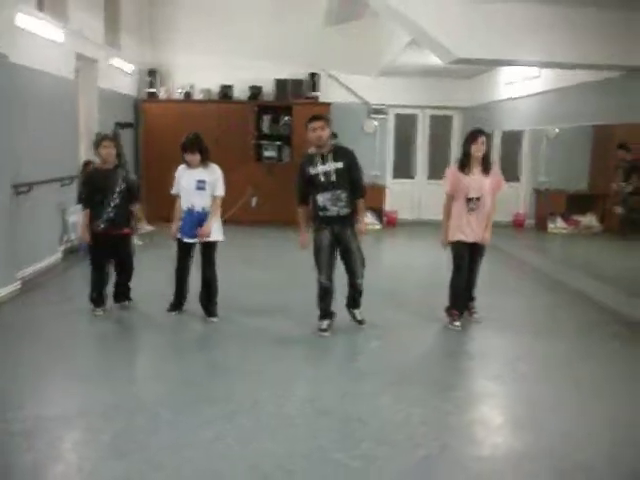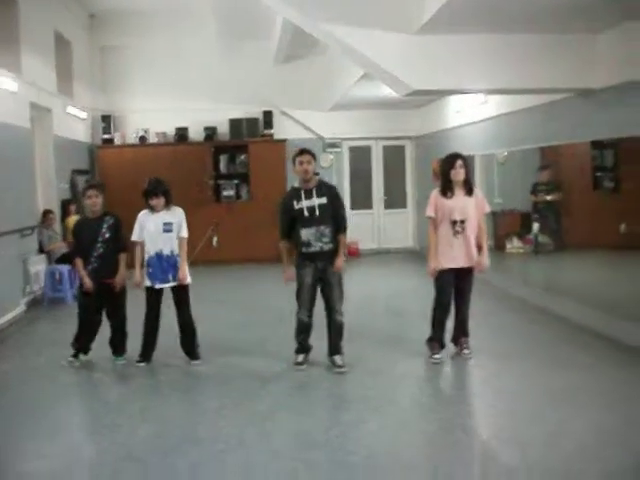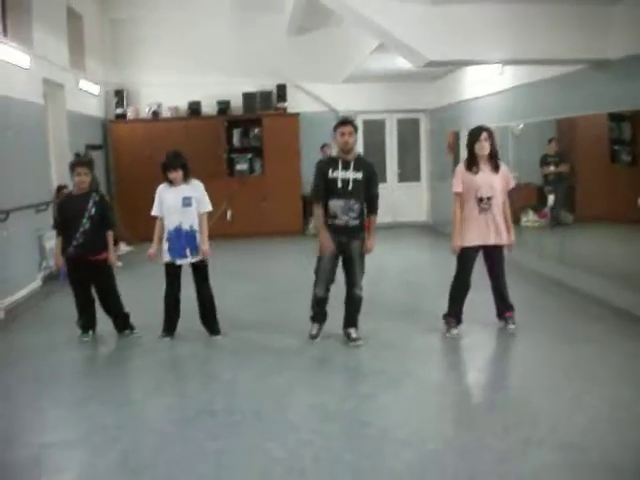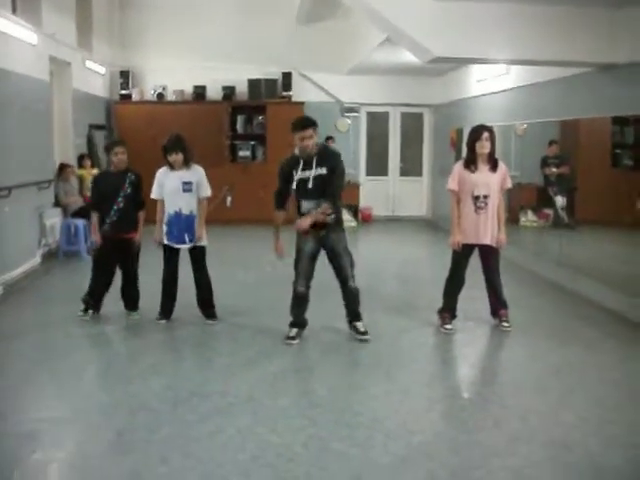
dt=1s
person 1, frame 1
left shoulder: (345, 155)
right shoulder: (306, 163)
left elbow: (359, 189)
right elbow: (302, 200)
left wrist: (361, 219)
right wrist: (302, 230)
left hip: (347, 224)
right hip: (322, 226)
left knee: (357, 271)
right knee: (324, 275)
left ankle: (354, 306)
right ankle: (325, 316)
person 1, frame 2
left shoulder: (330, 192)
right shoulder: (290, 198)
left elbow: (341, 226)
right elbow: (285, 235)
left wrist: (341, 255)
right wrist: (287, 266)
left hip: (330, 261)
right hip: (305, 262)
left knee: (335, 310)
right knee: (304, 310)
left ankle: (335, 353)
right ankle: (302, 350)
person 1, frame 3
left shoulder: (366, 168)
right shoulder: (324, 166)
left elbow: (372, 205)
right elbow: (317, 200)
left wrist: (370, 236)
right wrist: (322, 231)
left hip: (355, 236)
right hip: (331, 234)
left knee: (355, 285)
right knee: (322, 282)
left ankle: (351, 326)
right ankle: (318, 320)
person 1, frame 4
left shoulder: (331, 158)
right shoulder: (289, 165)
left elbow: (334, 196)
right elbow: (280, 203)
left wrist: (311, 218)
right wrist: (277, 237)
left hip: (333, 228)
right hip: (306, 231)
left knee: (347, 276)
right knee: (301, 281)
left ankle: (355, 321)
right ankle: (297, 324)
person 2, frame 1
left shoulder: (492, 172)
right shoulder: (455, 171)
left elbow: (492, 203)
right elbow: (448, 202)
left wrist: (488, 230)
right wrist: (445, 230)
left hip: (479, 231)
right hip: (459, 231)
left knee: (472, 271)
right knee: (460, 270)
left ankle: (468, 302)
right ankle: (454, 310)
person 2, frame 2
left shoulder: (475, 194)
right shoulder: (438, 195)
left elbow: (481, 226)
right elbow: (432, 228)
left wrist: (484, 253)
right wrist: (432, 258)
left hip: (468, 257)
right hip: (445, 258)
left knee: (463, 301)
right knee: (443, 301)
left ankle: (461, 338)
right ankle: (436, 342)
person 2, frame 3
left shoulder: (501, 169)
right shoulder: (463, 170)
left elbow: (504, 202)
right elbow: (458, 204)
left wrist: (510, 230)
right wrist: (456, 235)
left hip: (495, 234)
right hip: (469, 235)
left knee: (498, 275)
right knee: (462, 277)
left ankle: (506, 313)
right ankle: (452, 318)
person 2, frame 4
left shoulder: (499, 168)
right shoulder: (461, 168)
left elbow: (500, 201)
right elbow: (455, 202)
left wrist: (502, 230)
right wrist: (454, 232)
left hip: (490, 233)
right hip: (465, 233)
left knee: (493, 274)
right knee: (457, 274)
left ankle: (500, 311)
right ankle: (447, 313)
person 3, frame 1
left shoulder: (213, 170)
right shoulder: (181, 171)
left elbow: (217, 200)
right elbow: (178, 199)
left wrist: (208, 224)
right wrist: (175, 222)
left hip: (207, 227)
right hip: (186, 226)
left knee: (208, 269)
right knee: (181, 266)
left ankle: (210, 308)
right ankle: (178, 302)
person 3, frame 2
left shoulder: (177, 213)
right shoulder: (143, 217)
left elbow: (183, 242)
right elbow: (139, 246)
left wrist: (183, 267)
right wrist: (137, 271)
left hip: (176, 271)
right hip: (152, 273)
left knee: (184, 312)
right knee: (151, 314)
left ankle: (192, 351)
right ankle: (146, 353)
person 3, frame 3
left shoulder: (196, 187)
right shoulder: (162, 190)
left elbow: (203, 216)
right elbow: (160, 220)
left wrist: (204, 242)
right wrist: (155, 245)
left hip: (195, 246)
right hip: (172, 248)
left knee: (203, 286)
right knee: (171, 289)
left ankle: (212, 325)
right ankle: (169, 327)
person 3, frame 4
left shoulder: (197, 172)
right shoulder: (162, 174)
left elbow: (203, 202)
right elbow: (160, 204)
left wrist: (201, 228)
right wrist: (158, 229)
left hip: (193, 230)
right hip: (170, 231)
left knee: (200, 270)
right knee: (169, 271)
left ankle: (208, 309)
right ankle: (166, 310)
person 4, frame 1
left shoulder: (122, 174)
right shoulder: (91, 176)
left elbow: (132, 200)
right elbow: (86, 205)
right wrist: (84, 229)
left hip: (121, 229)
right hip: (99, 231)
left knee: (126, 265)
right knee: (99, 267)
left ankle: (121, 297)
right ankle: (98, 302)
person 4, frame 2
left shoulder: (113, 221)
right shoulder: (80, 225)
left elbow: (122, 250)
right elbow: (77, 255)
left wrist: (122, 273)
right wrist: (84, 277)
left hip: (113, 279)
right hip: (91, 280)
left knee: (117, 317)
right knee: (88, 317)
left ankle: (119, 351)
right ankle: (79, 350)
person 4, frame 3
left shoulder: (98, 198)
right shoulder: (64, 202)
left elbow: (108, 227)
right elbow: (60, 231)
left wrist: (111, 251)
right wrist: (58, 255)
left hip: (98, 255)
right hip: (75, 257)
left knee: (108, 293)
right knee: (82, 295)
left ankle: (124, 325)
right ankle: (87, 327)
person 4, frame 4
left shoulder: (134, 177)
right shoulder: (100, 179)
left elbow: (140, 207)
right elbow: (94, 208)
left wrist: (140, 231)
right wrist: (95, 232)
left hip: (129, 234)
right hip: (106, 234)
left knee: (130, 272)
right knee: (101, 272)
left ankle: (132, 306)
right ankle: (91, 305)
